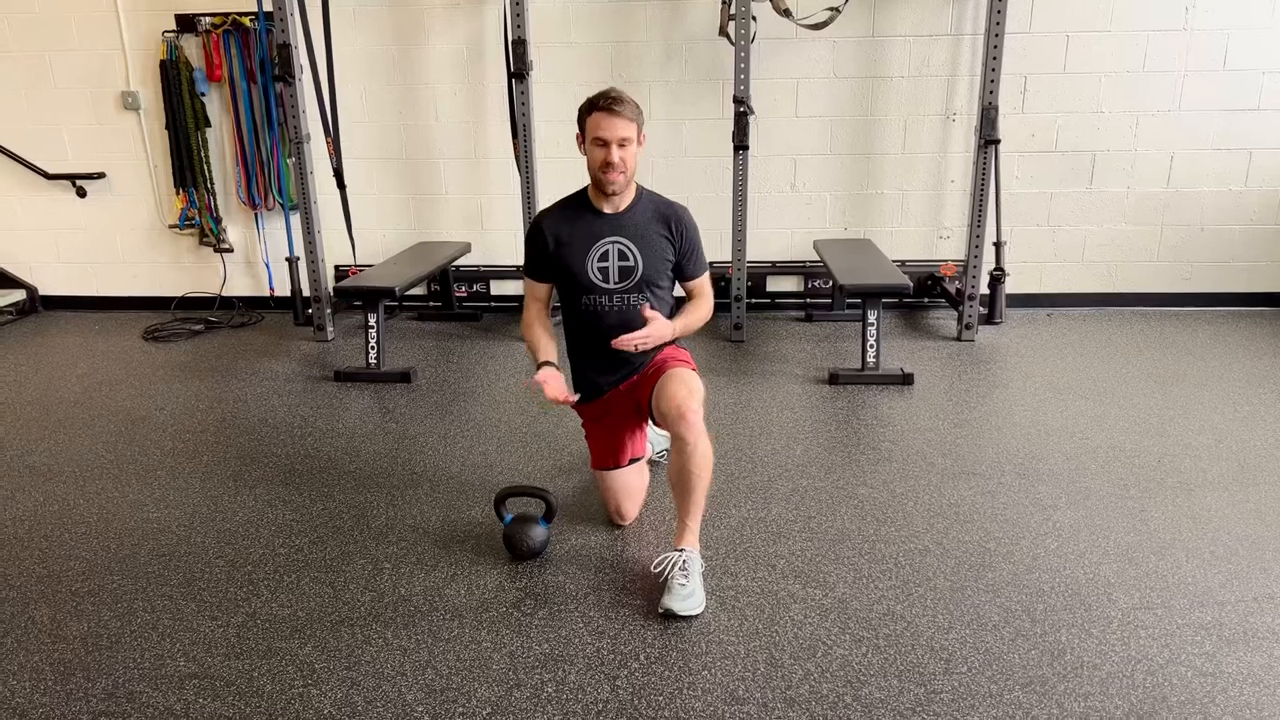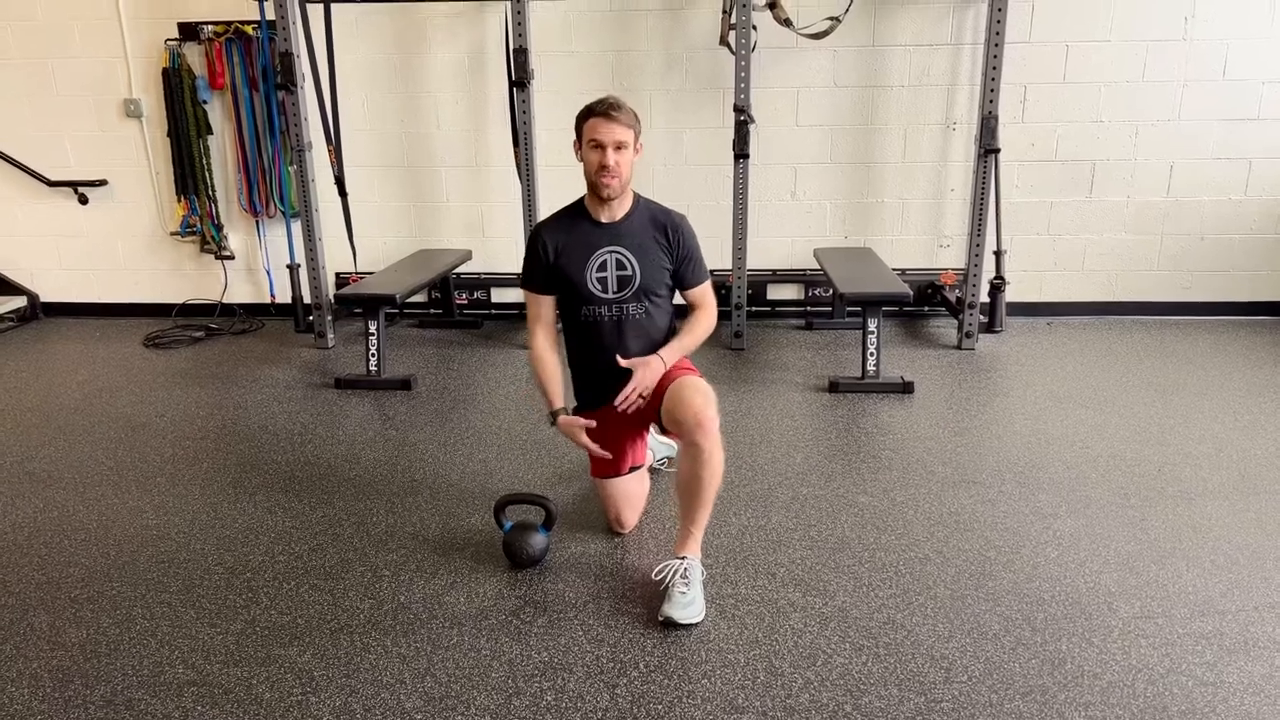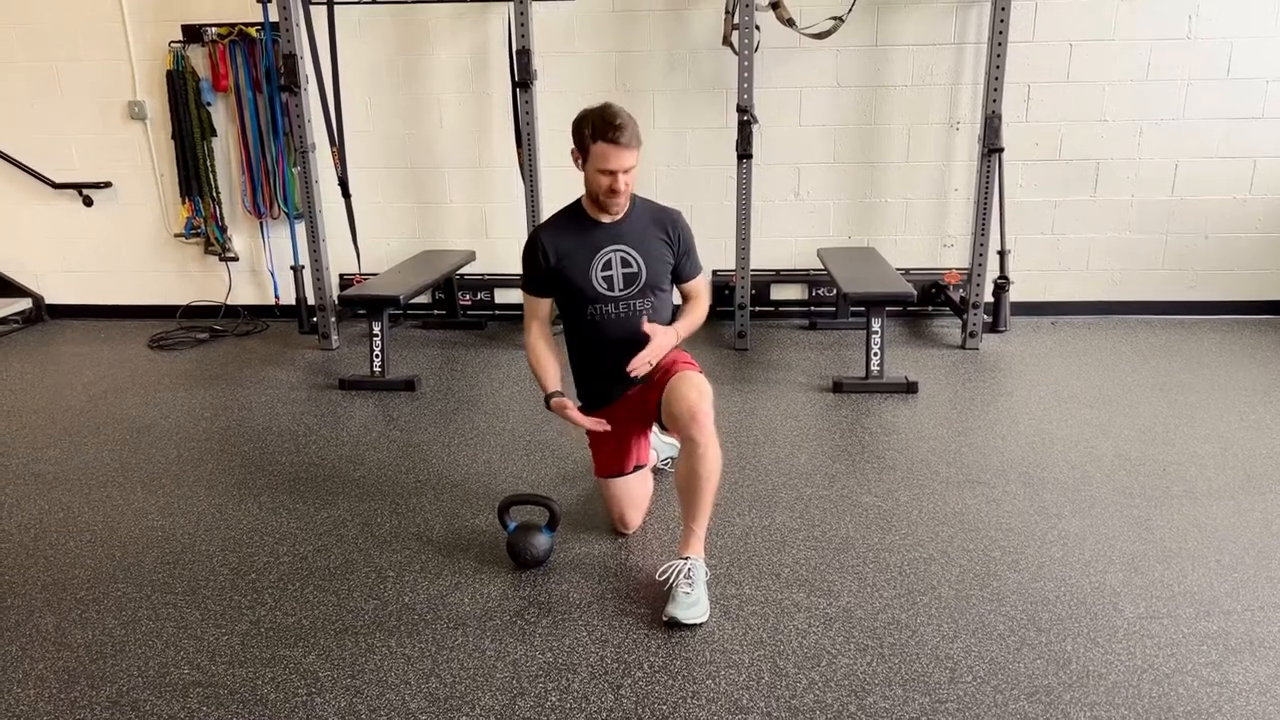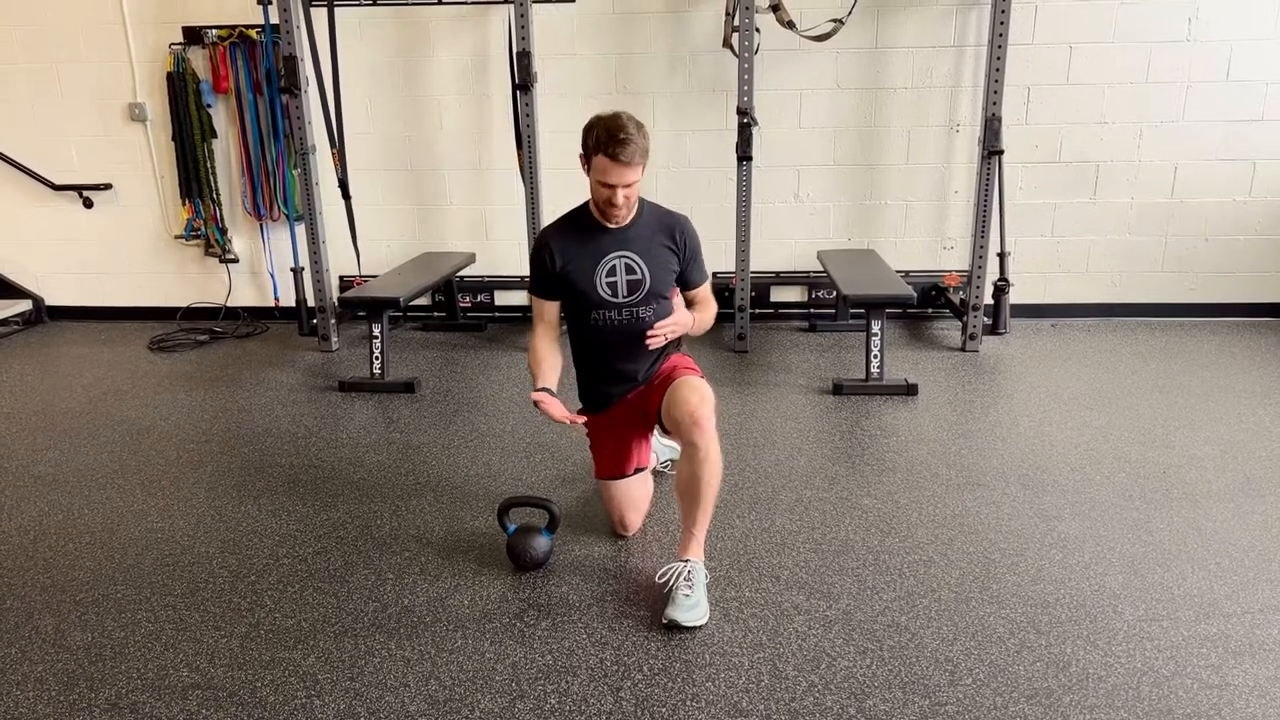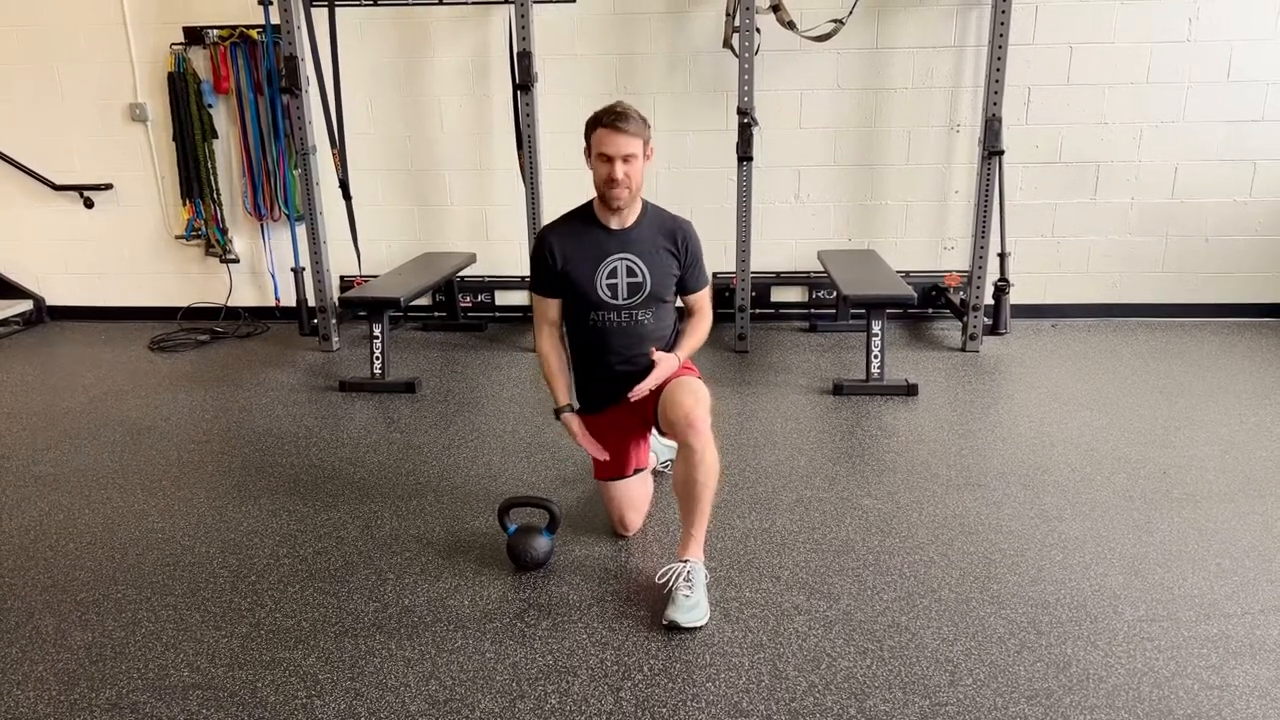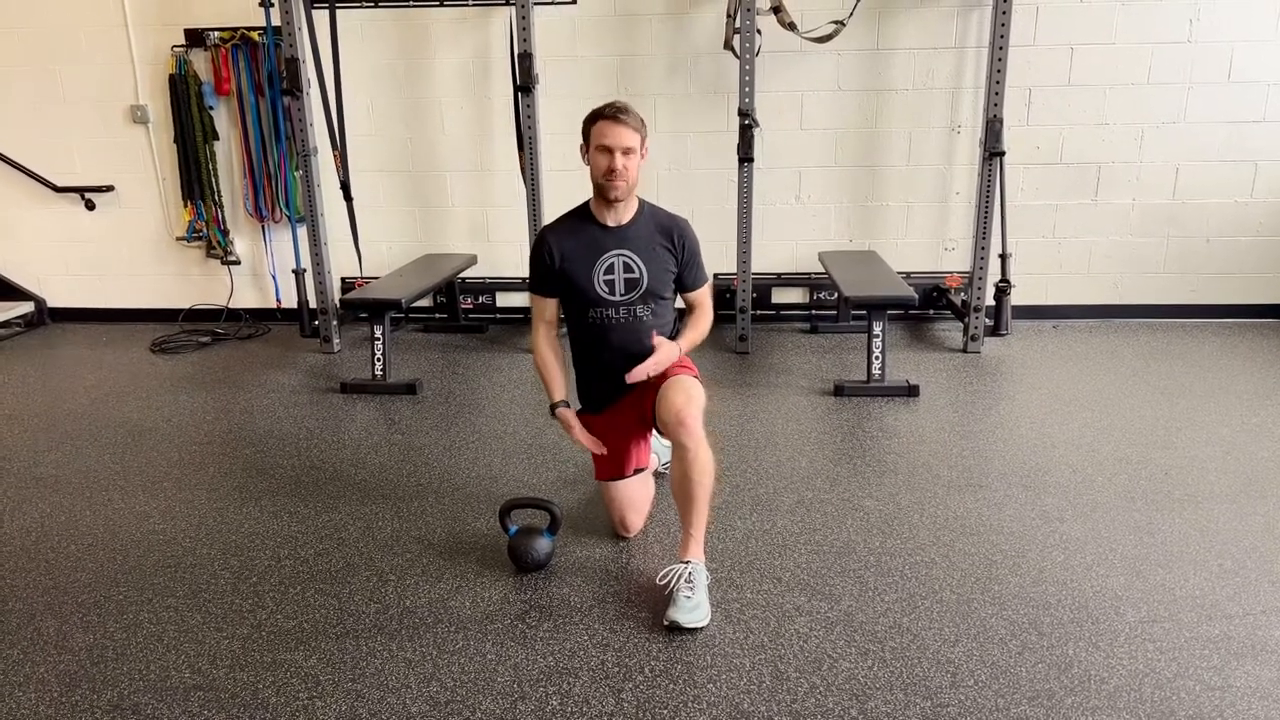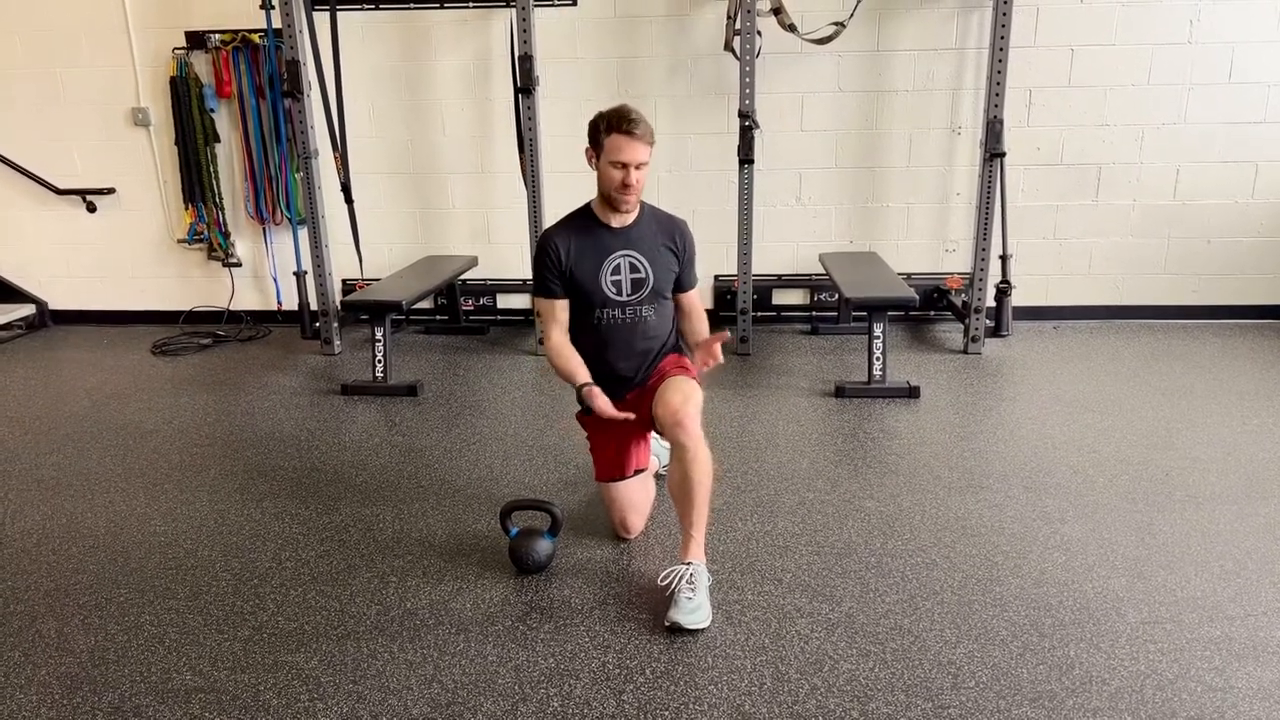
dt=0.7s
person 1, frame 1
left shoulder: (673, 219)
right shoulder: (551, 226)
left elbow: (703, 299)
right elbow: (536, 305)
left wrist: (669, 328)
right wrist: (546, 364)
left hip: (660, 361)
right hip: (597, 385)
left knee: (685, 413)
right knee: (623, 514)
left ankle: (687, 551)
right ankle: (644, 441)
person 1, frame 2
left shoulder: (670, 227)
right shoulder: (550, 237)
left elbow: (705, 310)
right elbow: (541, 331)
left wrist: (661, 360)
right wrist: (559, 411)
left hip: (661, 371)
right hip: (599, 393)
left knee: (702, 422)
right knee: (623, 521)
left ankle: (688, 558)
right ankle: (648, 446)
person 1, frame 3
left shoulder: (667, 224)
right shoulder: (549, 241)
left elbow: (698, 298)
right elbow: (536, 326)
left wrist: (671, 336)
right wrist: (554, 394)
left hip: (664, 366)
right hip: (603, 394)
left knee: (697, 416)
right knee: (627, 522)
left ankle: (692, 558)
right ankle: (653, 447)
person 1, frame 4
left shoulder: (674, 229)
right shoulder: (555, 243)
left elbow: (706, 306)
right elbow: (546, 327)
left wrist: (687, 320)
right wrist: (544, 388)
left hip: (666, 369)
right hip: (605, 394)
left knee: (698, 419)
right knee: (626, 524)
left ankle: (691, 561)
right ankle: (652, 449)
person 1, frame 5
left shoulder: (676, 234)
right shoulder: (556, 241)
left elbow: (701, 312)
right elbow: (547, 331)
left wrist: (674, 357)
right wrist: (565, 410)
left hip: (663, 374)
right hip: (602, 396)
left knee: (693, 420)
right knee: (627, 525)
left ankle: (691, 561)
right ankle: (649, 449)
person 1, frame 6
left shoulder: (674, 231)
right shoulder: (556, 241)
left elbow: (702, 309)
right elbow: (544, 328)
left wrist: (675, 348)
right wrist: (561, 405)
left hip: (664, 372)
right hip: (603, 394)
left knee: (685, 420)
right knee: (627, 525)
left ankle: (692, 563)
right ankle: (647, 453)
person 1, frame 7
left shoulder: (672, 231)
right shoulder: (559, 243)
left elbow: (689, 308)
right elbow: (555, 336)
left wrist: (702, 343)
right wrist: (587, 390)
left hip: (665, 370)
right hip: (606, 395)
left knee: (683, 420)
right knee: (628, 527)
left ankle: (693, 565)
right ankle: (649, 453)
